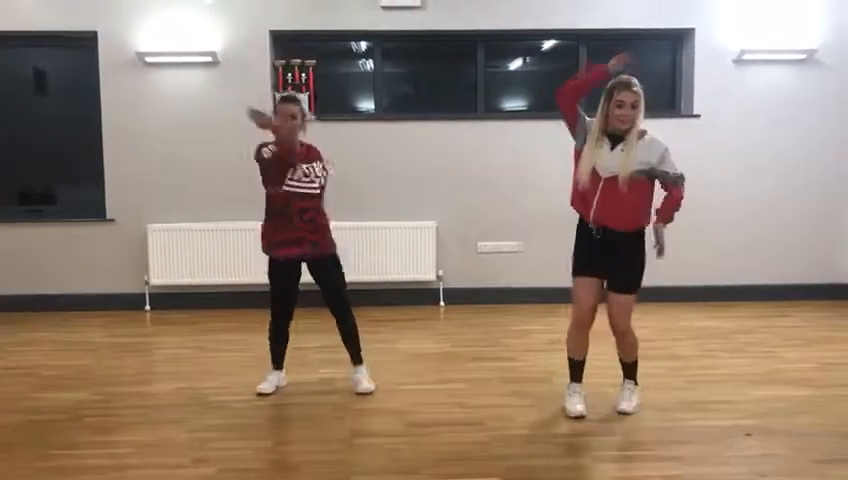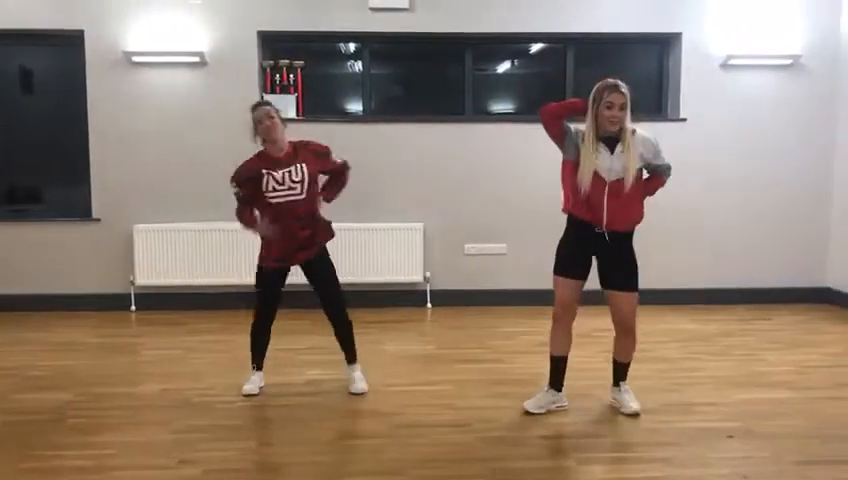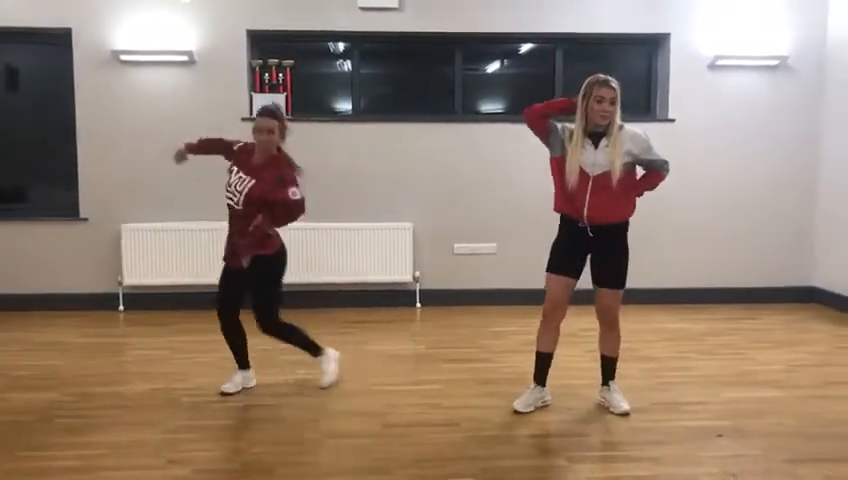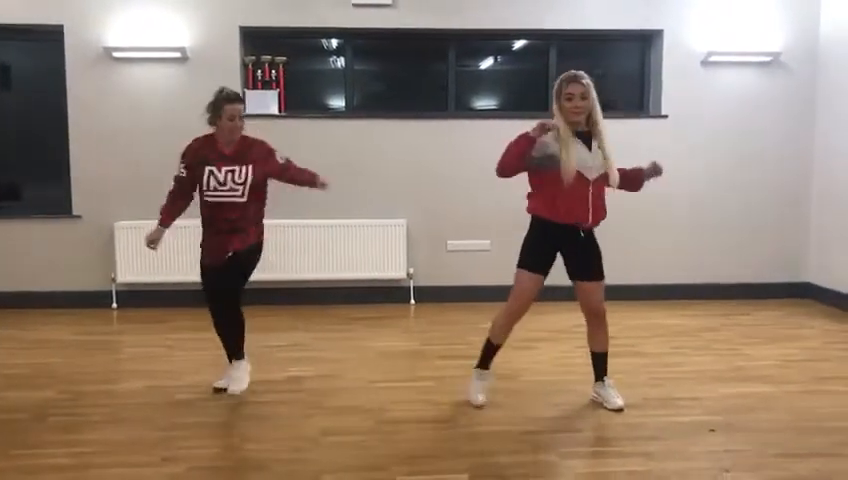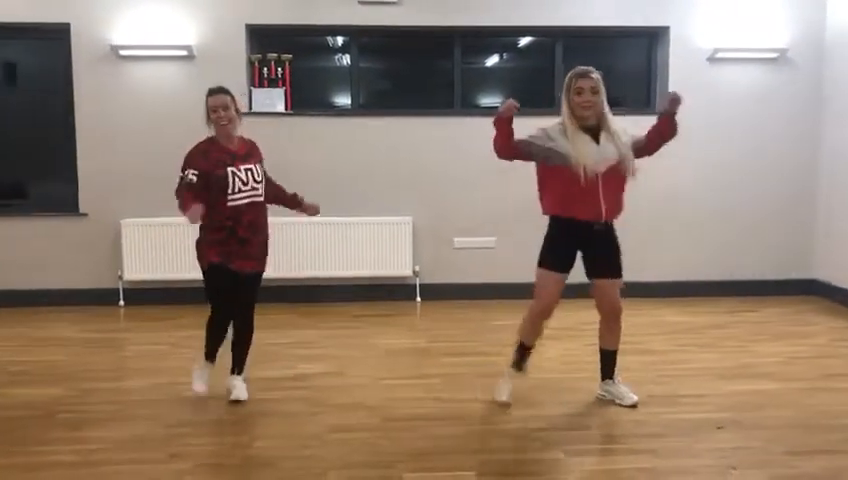
dt=0.5s
person 1, frame 1
left shoulder: (651, 147)
right shoulder: (587, 134)
left elbow: (675, 187)
right elbow: (565, 95)
left wrist: (662, 222)
right wrist: (606, 71)
left hip: (627, 241)
right hip: (589, 235)
left knee: (619, 324)
right knee: (582, 316)
left ankle: (629, 384)
right ankle: (575, 387)
person 1, frame 2
left shoulder: (642, 144)
right shoulder: (576, 141)
left elbow: (662, 172)
right elbow: (548, 113)
left wrist: (640, 194)
right wrist: (585, 105)
left hip: (618, 240)
right hip: (579, 234)
left knee: (626, 323)
right knee: (562, 314)
left ankle: (621, 387)
right ankle: (555, 391)
person 1, frame 3
left shoulder: (631, 139)
right shoulder: (565, 138)
left elbow: (660, 168)
right elbow: (531, 117)
left wrist: (634, 191)
right wrist: (569, 104)
left hip: (611, 234)
right hip: (571, 231)
left knee: (609, 317)
right knee: (551, 311)
left ankle: (609, 388)
right ankle: (539, 388)
person 1, frame 4
left shoulder: (599, 140)
right shoulder: (549, 141)
left elbow: (611, 177)
right elbow: (504, 169)
left wrist: (642, 174)
right wrist: (531, 136)
left hip: (583, 235)
right hip: (546, 230)
left knee: (597, 313)
right knee: (516, 308)
left ankle: (602, 383)
right ankle: (481, 372)
person 1, frame 5
left shoulder: (617, 138)
right shoulder: (553, 136)
left elbow: (648, 144)
right elbow: (508, 151)
left wrist: (668, 116)
right wrist: (504, 121)
left hip: (602, 231)
right hip: (563, 229)
left knee: (612, 309)
right knee: (541, 307)
left ankle: (608, 381)
right ankle: (515, 370)
person 2, frame 1
left shoulder: (313, 153)
right shoulder: (269, 152)
right elbow: (289, 160)
right wrist: (279, 132)
left hip: (318, 242)
right hip: (282, 246)
left knee: (341, 306)
right knee: (282, 312)
left ankle: (359, 370)
right ankle: (276, 372)
person 2, frame 2
left shoulder: (311, 152)
right shoulder: (250, 168)
left elbow: (341, 171)
right elbow: (244, 209)
left wrist: (324, 197)
right wrist: (258, 225)
left hip: (312, 245)
right hip: (274, 251)
left knee: (336, 307)
right knee: (264, 314)
left ankle: (353, 368)
right ankle: (257, 373)
person 2, frame 3
left shoulder: (282, 167)
right shoulder: (246, 152)
left elbow: (295, 208)
right elbow: (223, 145)
left wrist: (264, 222)
right wrist: (190, 147)
left hip: (266, 253)
right hip: (237, 250)
left knee: (268, 321)
right knee: (225, 313)
left ankle: (324, 355)
right ankle: (244, 372)
person 2, frame 4
left shoulder: (258, 149)
right shoulder: (197, 150)
left elbow: (286, 169)
right elbow: (182, 191)
left wrist: (314, 180)
right wrist: (162, 226)
left hip: (247, 241)
right hip: (213, 242)
left knee: (227, 301)
right knee: (217, 305)
left ankle: (239, 363)
right ankle: (236, 366)
person 2, frame 5
left shoulder: (251, 149)
right shoulder: (201, 153)
right elbow: (186, 190)
left wrist: (297, 203)
right wrist: (190, 206)
left hip: (252, 249)
right hip: (216, 250)
left knee: (244, 316)
right knee: (222, 312)
left ankle: (237, 376)
right ankle: (206, 363)
